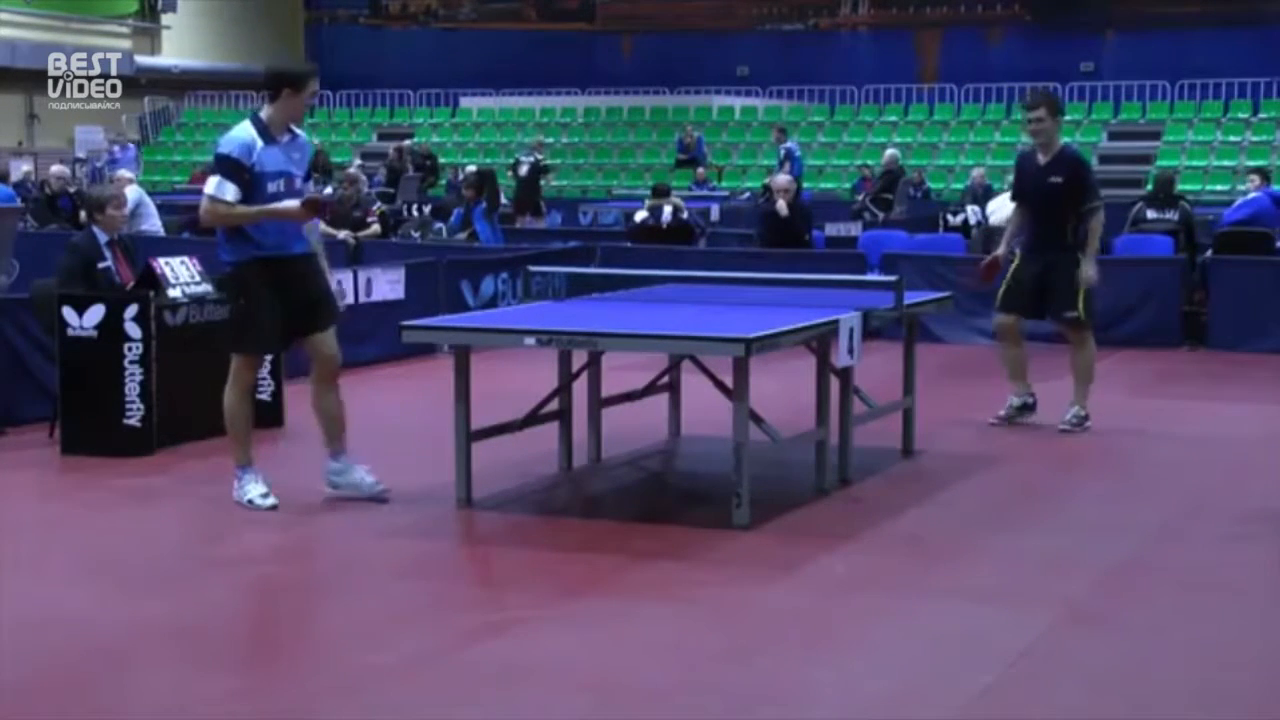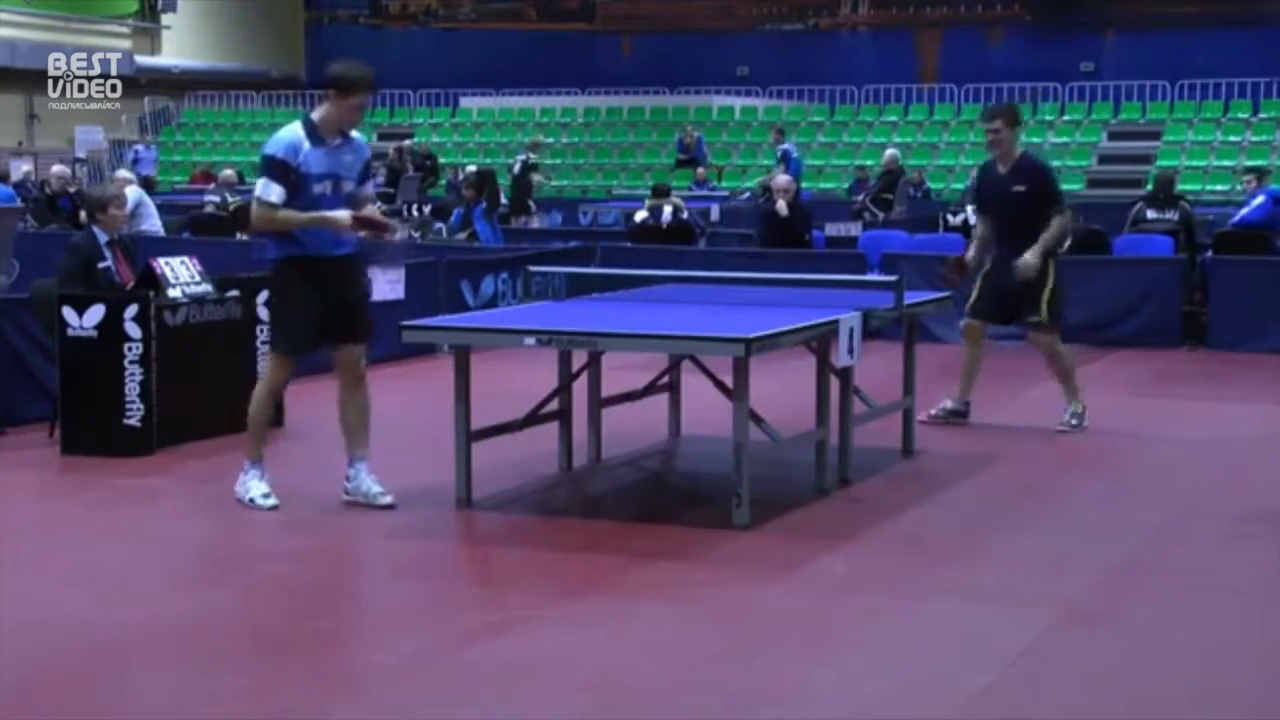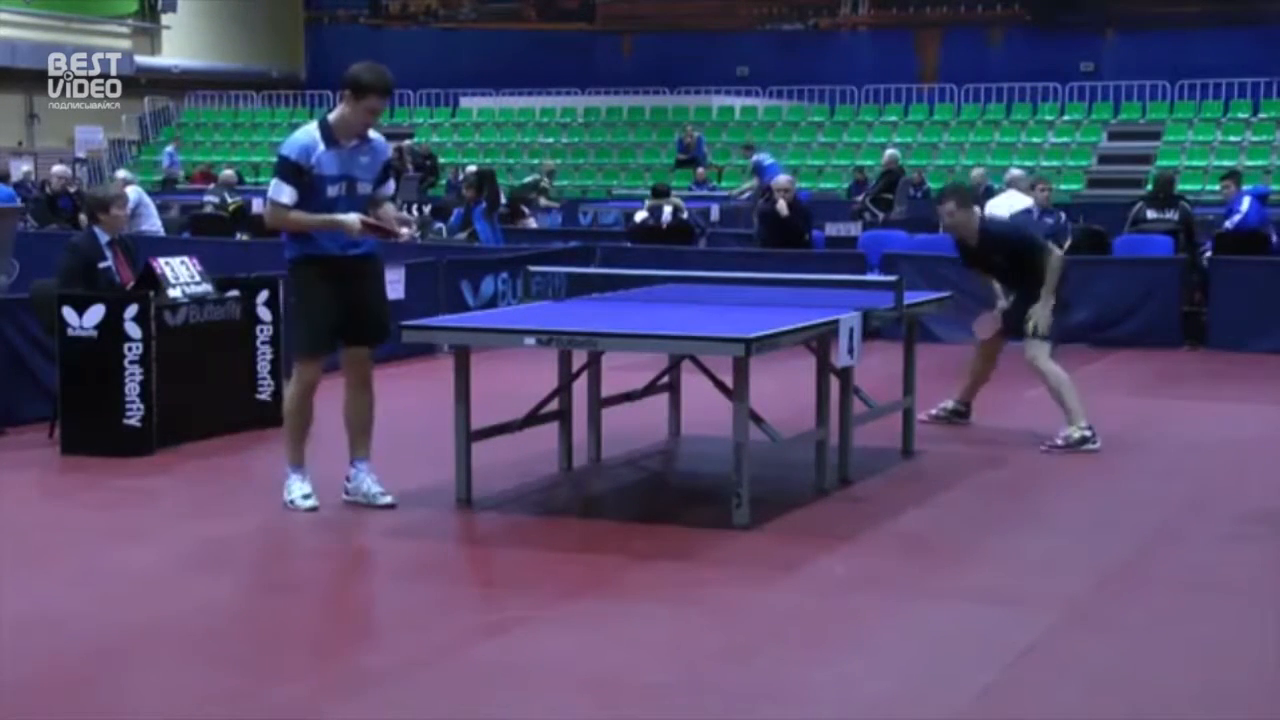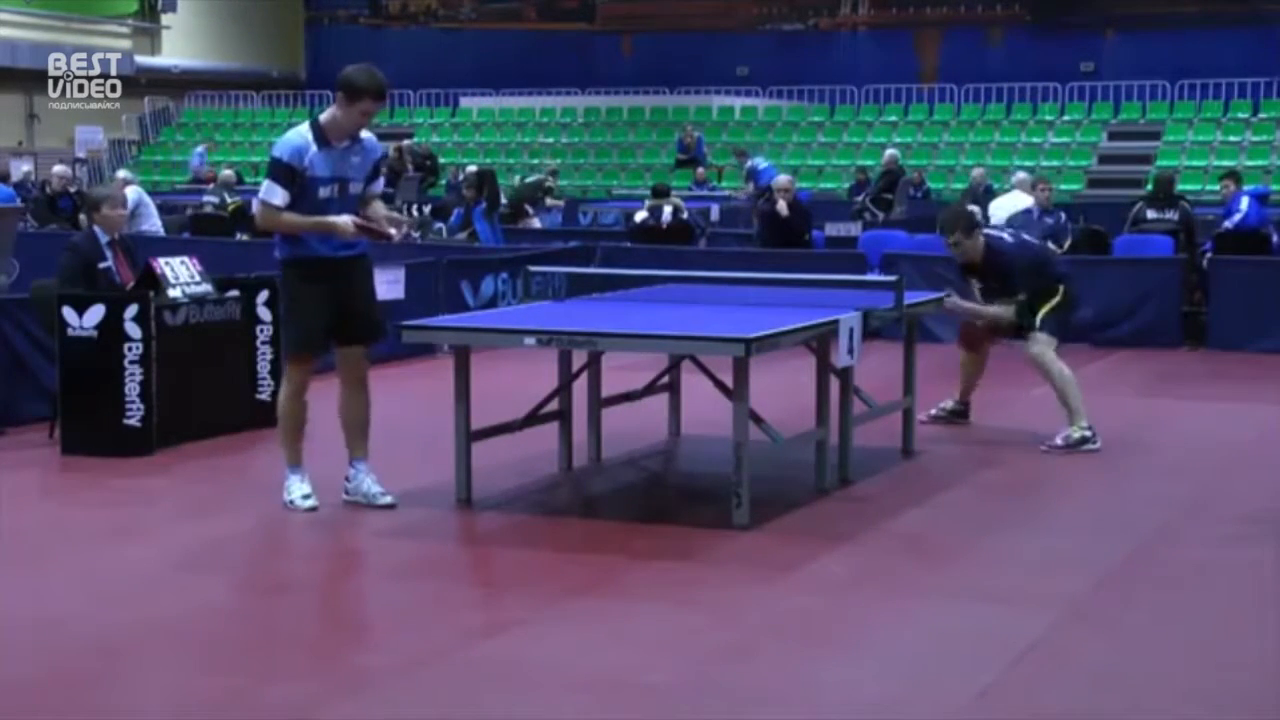
dt=0.5s
person 1, frame 1
left shoulder: (301, 143)
right shoulder: (238, 144)
right elbow: (210, 212)
left wrist: (321, 263)
right wrist: (276, 210)
left hip: (297, 263)
right hip: (254, 270)
left knee: (329, 362)
right knee: (245, 373)
left ankle: (340, 466)
right ankle: (244, 475)
person 1, frame 2
left shoulder: (359, 147)
right shoulder: (287, 145)
right elbow: (261, 217)
left wrist: (376, 222)
right wrist: (324, 218)
left hip: (345, 266)
right hip: (297, 269)
left knee: (354, 371)
right knee: (278, 372)
left ankle: (357, 473)
right ankle: (251, 472)
person 1, frame 3
left shoulder: (378, 148)
right shoulder: (301, 146)
right elbow: (274, 215)
left wrist: (392, 220)
right wrist: (336, 221)
left hip: (362, 266)
right hip: (314, 268)
left knee: (361, 372)
right knee: (307, 375)
left ankle: (358, 473)
right ankle: (295, 473)
person 1, frame 4
left shoulder: (369, 148)
right shoulder: (293, 148)
right elbow: (265, 216)
left wrist: (382, 218)
right wrist: (329, 224)
left hip: (352, 266)
right hip: (305, 271)
left knee: (355, 373)
right knee: (298, 375)
left ankle: (358, 473)
right ankle: (294, 475)
person 2, frame 1
left shoulder: (1074, 162)
right shoulder: (1024, 161)
left elbow: (1094, 213)
left wrist: (1090, 261)
right wrist: (1004, 244)
left hip: (1067, 259)
right hip: (1030, 257)
left knee: (1077, 332)
right knee: (1004, 323)
left ankle: (1079, 408)
right ankle: (1022, 397)
person 2, frame 2
left shoulder: (1035, 170)
right shoulder: (985, 174)
left elbow: (1062, 218)
left wrist: (1037, 252)
right wrist: (974, 249)
left hip: (1033, 265)
right hip: (1000, 263)
left knee: (1042, 336)
right knee: (970, 327)
left ankle: (1075, 404)
right ankle: (958, 403)
person 2, frame 3
left shoulder: (1003, 233)
right shoulder: (963, 243)
left elbow: (1054, 255)
left wrist: (1045, 302)
right wrist: (1001, 298)
left hip: (1040, 295)
right hip: (1019, 292)
left knee: (1036, 355)
right knee: (987, 343)
left ankle: (1082, 430)
right ankle: (960, 405)
person 2, frame 4
left shoulder: (1007, 254)
right shoulder: (966, 253)
left elbow: (1011, 313)
right elbow: (979, 282)
left wrist: (967, 308)
left hip: (1050, 291)
left knee: (1039, 351)
right knee: (973, 334)
left ankle: (1082, 430)
right ankle: (960, 405)
